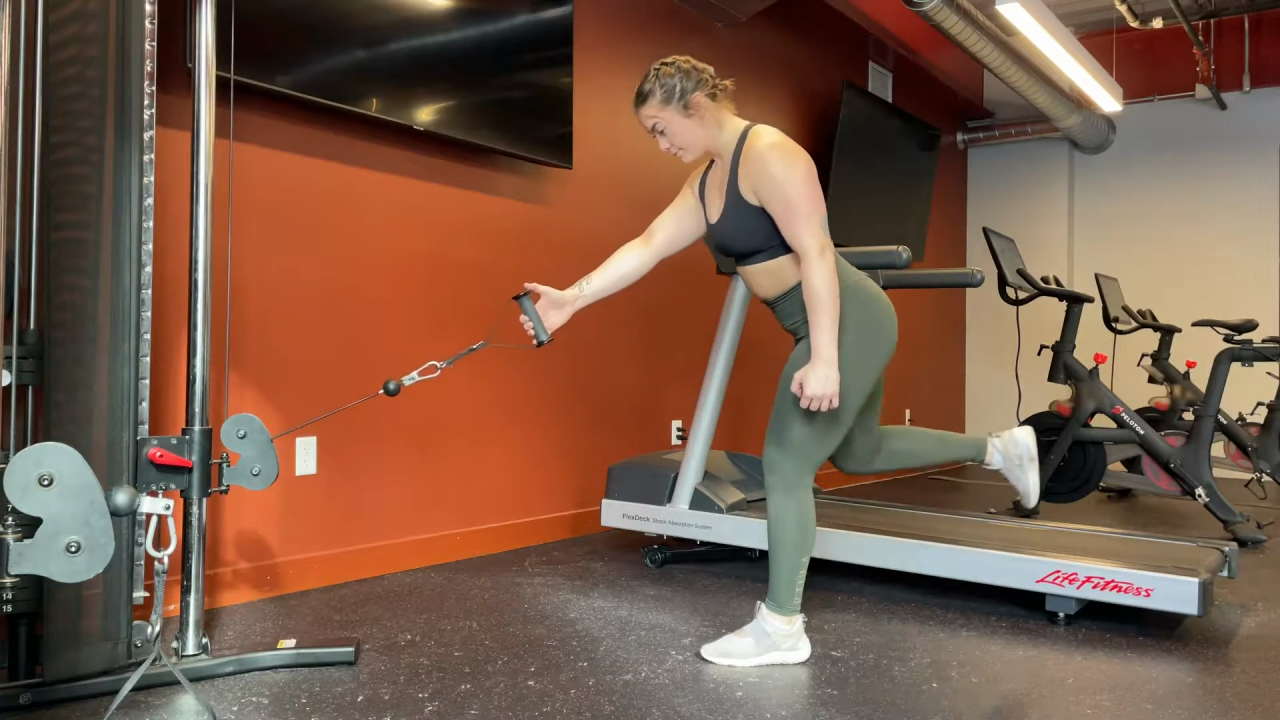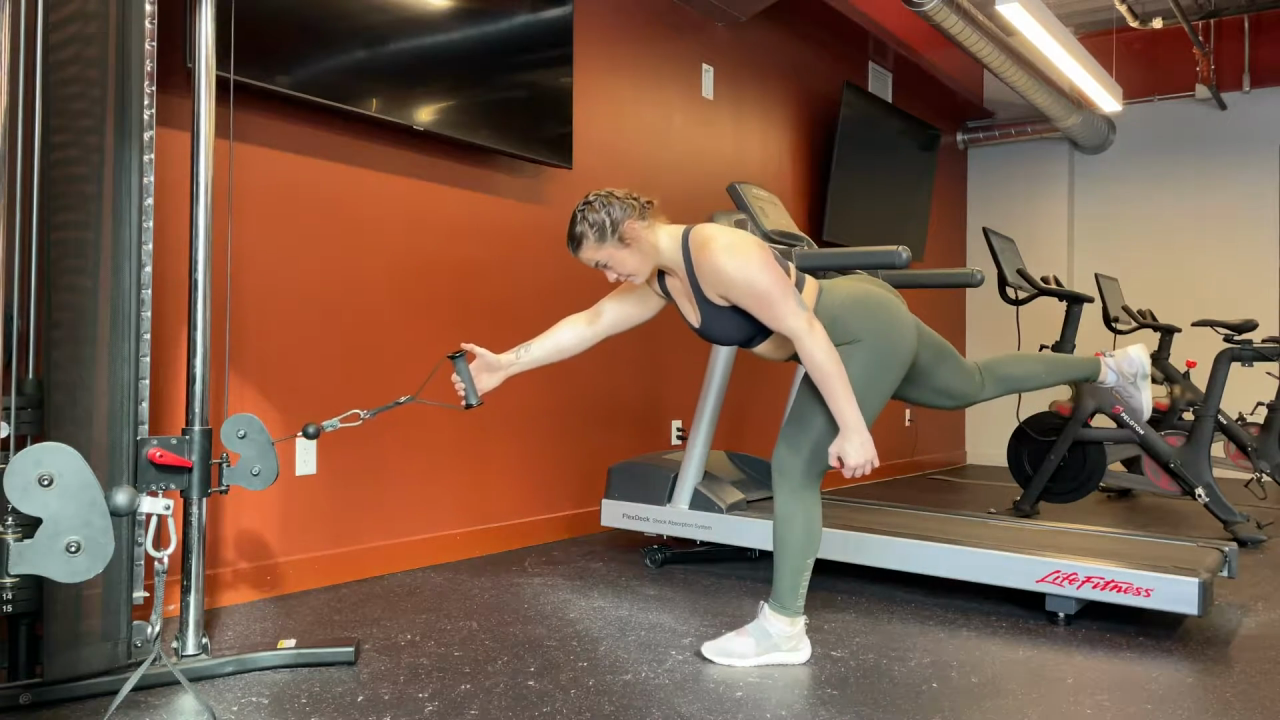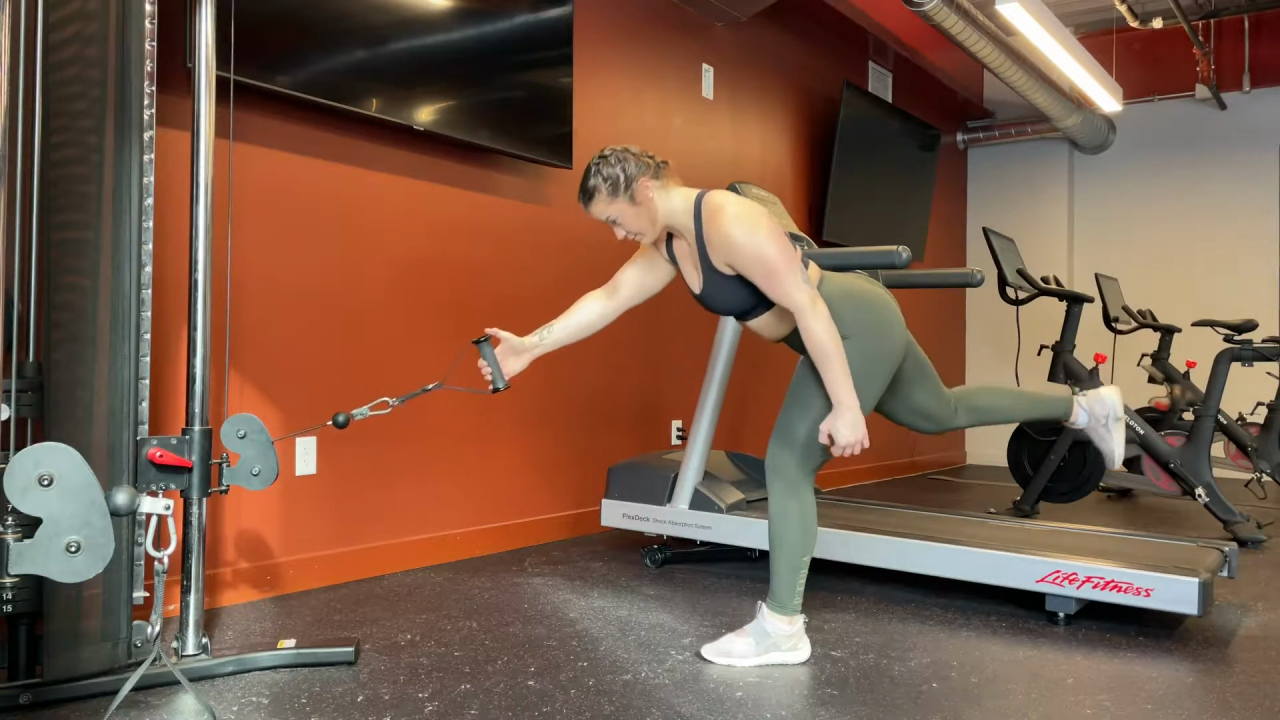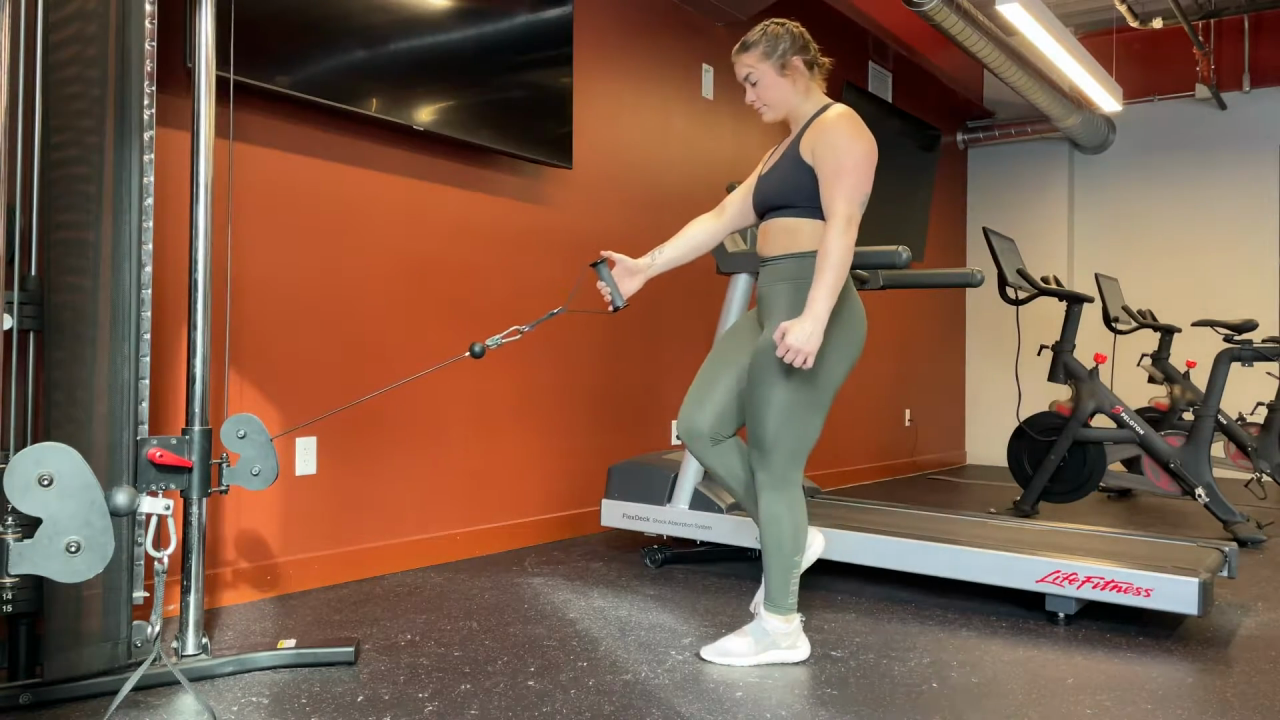
dt=1s
person 1, frame 1
left shoulder: (769, 155)
right shoulder: (706, 180)
left elbow: (817, 257)
right elbow: (647, 247)
left wrist: (824, 361)
right wrist: (572, 299)
left hip: (847, 322)
right hip: (819, 327)
left knee: (786, 467)
right knee: (855, 453)
left ankle: (782, 627)
right ankle: (997, 449)
person 1, frame 2
left shoulder: (718, 254)
right shoulder: (661, 277)
left elbow: (804, 332)
right elbow: (589, 324)
left wrist: (852, 429)
right wrist: (506, 364)
left hip: (869, 331)
right hip: (865, 323)
left knee: (794, 467)
right knee: (972, 385)
left ankle: (783, 628)
right ankle: (1110, 367)
person 1, frame 3
left shoulder: (728, 222)
right shoulder: (668, 245)
left elbow: (806, 306)
right elbow: (608, 298)
left wrist: (845, 407)
right wrist: (531, 346)
left hip: (859, 327)
right hip: (858, 322)
left knee: (787, 464)
right knee: (938, 414)
left ankle: (782, 626)
right ankle: (1086, 409)
person 1, frame 4
left shoulder: (838, 127)
right shoulder: (786, 148)
left elbow: (842, 226)
right elbow: (720, 219)
left wrist: (813, 318)
right wrist: (644, 268)
left hip: (812, 313)
right hip: (771, 309)
left knee: (773, 466)
right knee: (699, 426)
left ankle: (780, 629)
right ankle: (789, 538)
